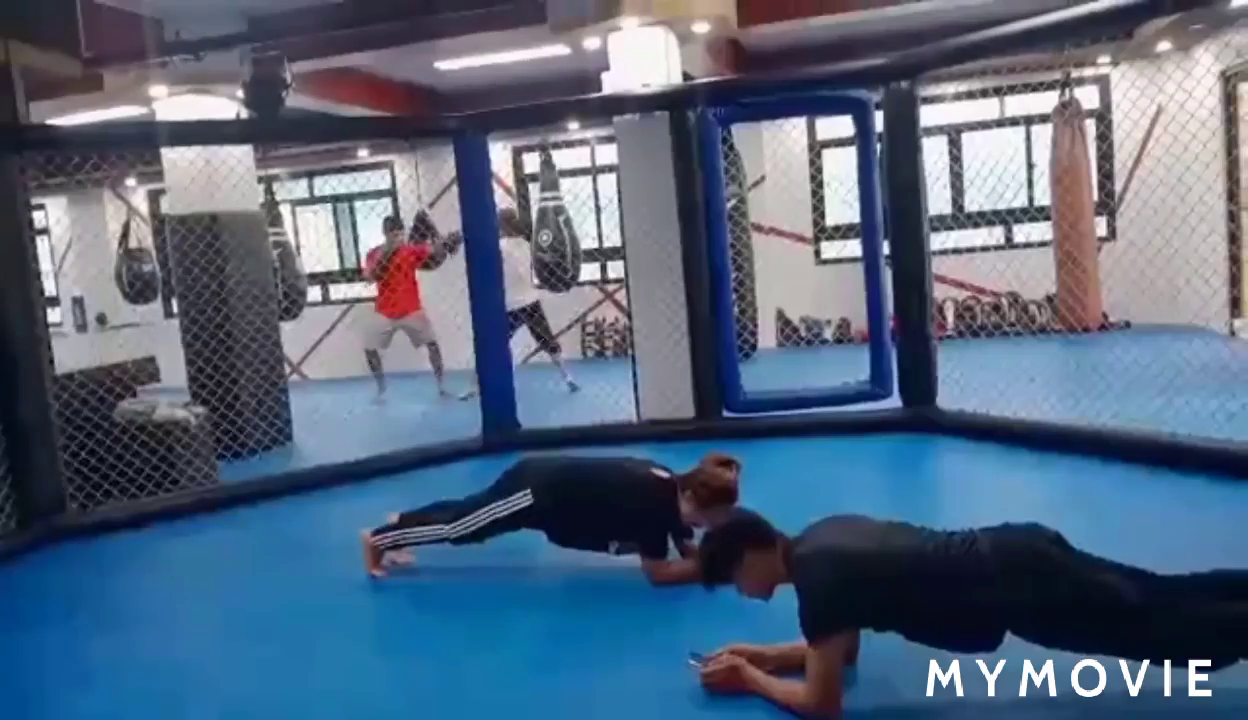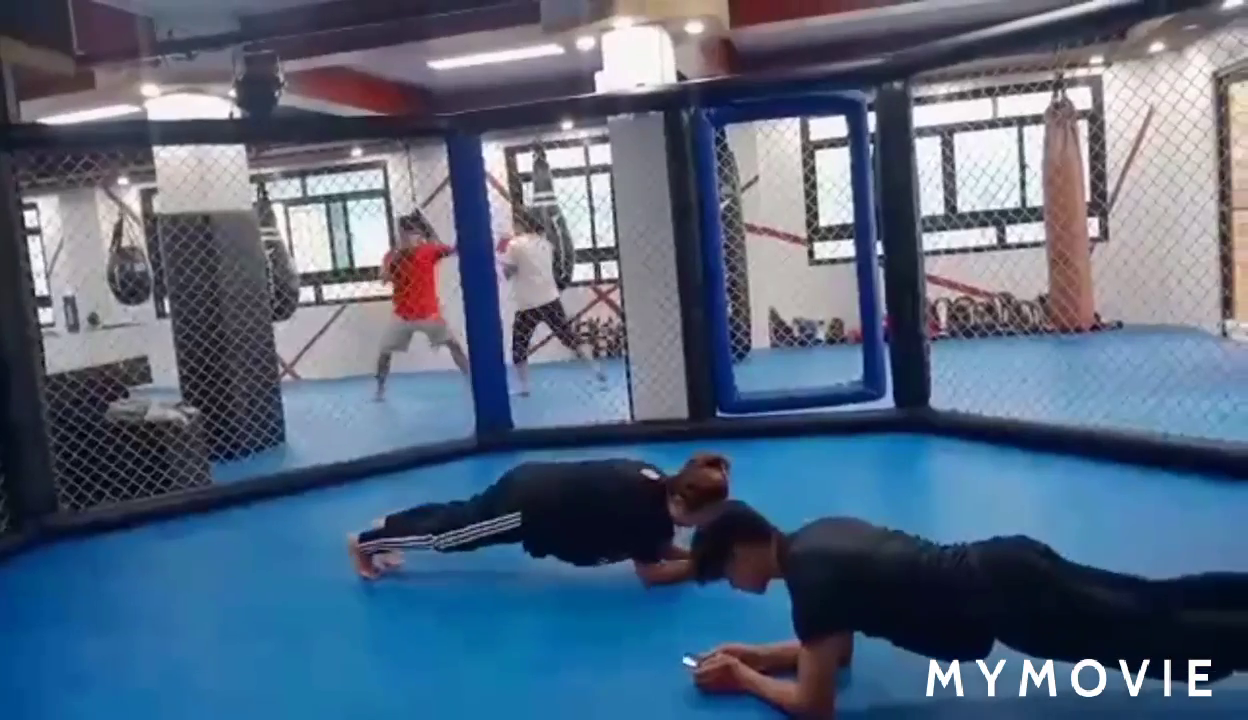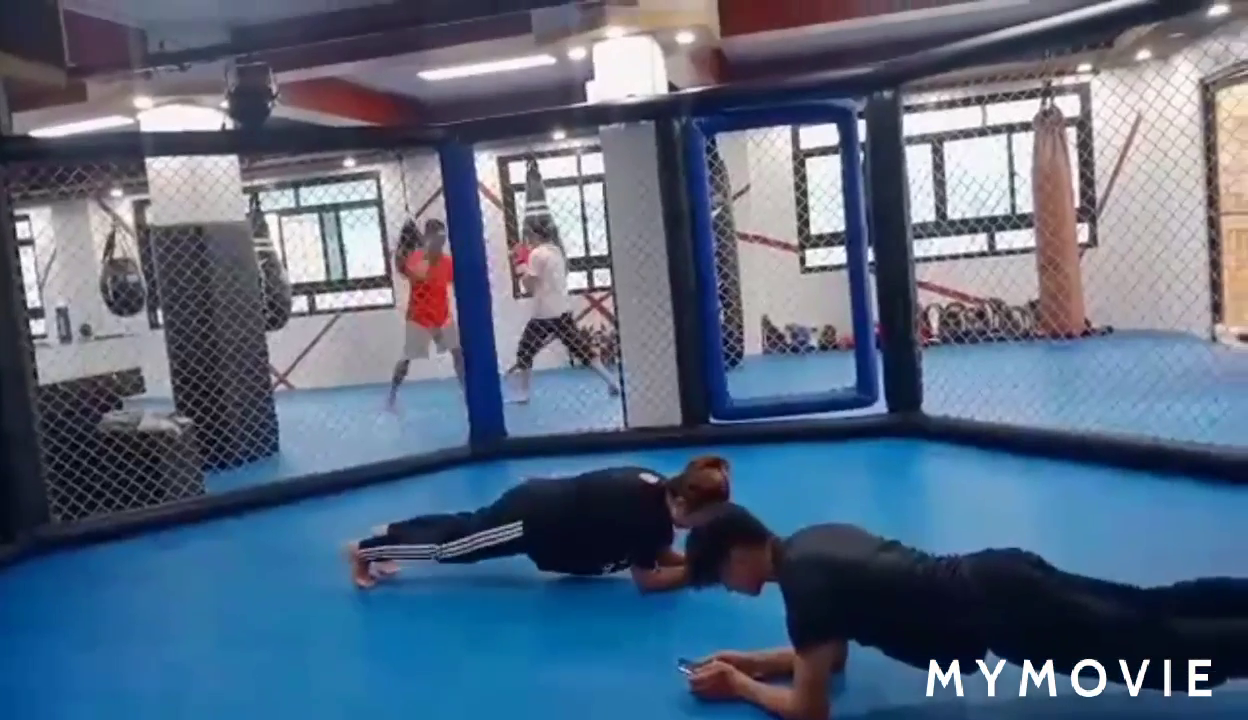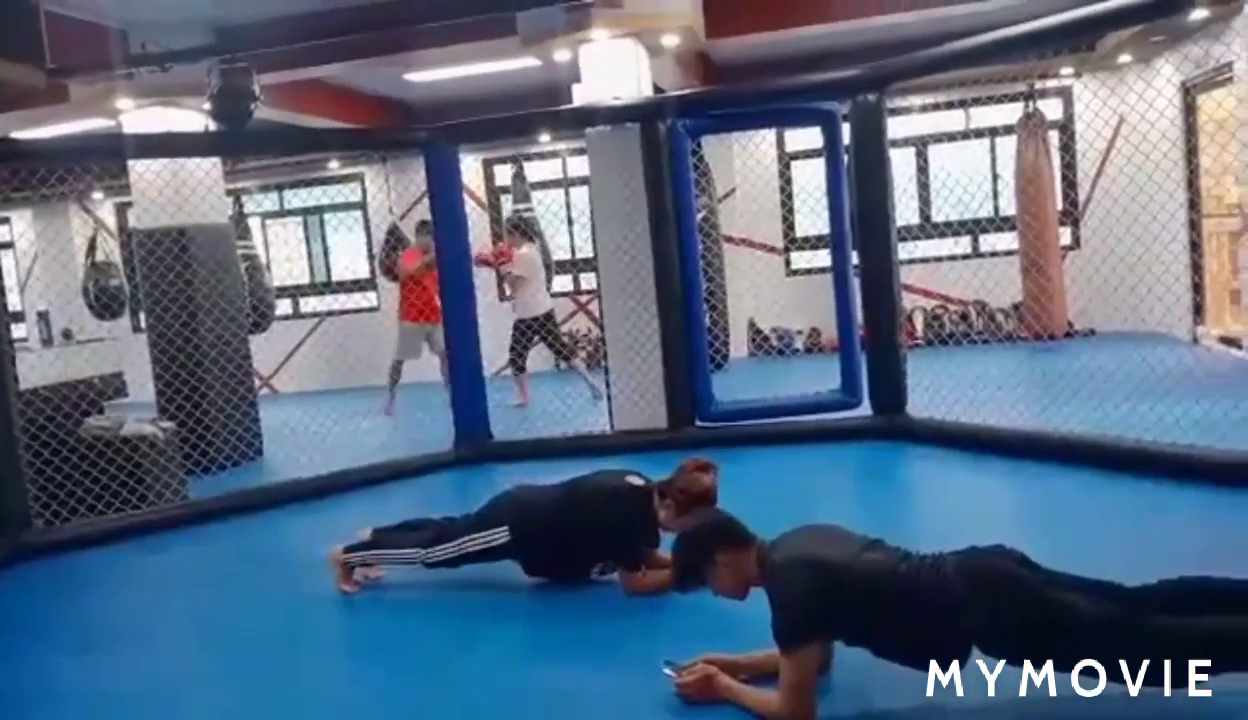
dt=0.3s
person 1, frame 1
left shoulder: (819, 576)
right shoulder: (820, 542)
right elbow: (841, 647)
right wrist: (763, 653)
left hip: (1022, 586)
right hip: (1016, 552)
left knee: (1170, 631)
right knee: (1169, 602)
person 1, frame 2
left shoulder: (812, 578)
right shoulder: (816, 538)
right elbow: (836, 647)
right wrist: (758, 654)
left hip: (1011, 599)
right hip: (1008, 565)
left knee: (1168, 641)
right knee: (1164, 603)
person 1, frame 3
left shoulder: (806, 583)
right shoulder: (811, 544)
right elbow: (828, 652)
right wrist: (753, 660)
left hip: (1004, 612)
right hip: (1000, 576)
left knee: (1160, 650)
right knee: (1158, 611)
person 1, frame 4
left shoulder: (790, 586)
right shoulder: (794, 546)
right elbow: (813, 653)
right wrist: (738, 663)
left hip: (988, 608)
right hip: (986, 574)
left knee: (1143, 647)
right knee: (1143, 608)
person 2, frame 1
left shoulder: (674, 489)
right shoulder: (653, 501)
left elbow: (687, 549)
right elbow: (658, 571)
left hip: (549, 479)
right hip: (540, 490)
left knee: (469, 512)
right knee: (462, 526)
left ankle: (400, 522)
right ankle: (380, 538)
person 2, frame 2
left shoulder: (661, 486)
right shoulder: (644, 505)
left elbow: (665, 549)
right elbow: (652, 572)
left hip: (537, 484)
right hip: (531, 505)
left knee: (460, 515)
right knee: (448, 534)
left ankle: (387, 526)
right ankle: (365, 541)
person 2, frame 3
left shoulder: (659, 490)
right shoulder: (645, 509)
left elbow: (663, 555)
right elbow: (648, 578)
left hip: (542, 501)
right hip: (534, 520)
left knee: (464, 527)
right knee: (451, 544)
left ankle: (387, 534)
right ankle: (365, 549)
person 2, frame 4
left shoulder: (644, 492)
right shoulder: (632, 511)
left elbow: (647, 556)
right elbow: (635, 582)
left hip: (528, 508)
right hip: (521, 526)
left knee: (450, 532)
right knee: (437, 547)
left ankle: (374, 537)
right ankle: (350, 555)
person 3, frame 1
left shoulder: (411, 250)
right shoulder: (374, 254)
left elbow: (437, 254)
right elbow: (369, 277)
left wrist: (444, 244)
right wrist: (383, 255)
left hip: (411, 310)
right hip: (385, 313)
left knee: (432, 344)
right knee: (370, 349)
left ankle: (441, 386)
right ankle: (381, 387)
person 3, frame 2
left shoulder: (430, 249)
right shoulder: (391, 256)
left elbow: (452, 249)
right elbow: (384, 278)
right wrist: (399, 252)
left hip: (430, 312)
right hip: (403, 315)
left knee: (453, 344)
right knee: (385, 351)
right ankle: (380, 389)
person 3, frame 3
left shoulder: (446, 260)
right shoulder: (413, 258)
right elbow: (423, 275)
right wrist: (430, 252)
left hip: (443, 317)
right hip: (418, 320)
left knee: (458, 351)
right knee: (406, 360)
right ankle: (392, 397)
person 3, frame 4
left shoulder: (433, 259)
right shoulder: (408, 256)
right elbow: (409, 270)
right wrist: (430, 258)
left hip: (434, 317)
right hip: (411, 319)
left knee: (445, 355)
right knee: (399, 359)
right ankle: (391, 399)
person 4, frame 1
left shoulder: (499, 247)
right shoulder: (524, 245)
left hip: (509, 308)
right hip: (530, 303)
right knee: (548, 341)
left ankle: (477, 388)
right ankle: (567, 377)
person 4, frame 2
left shoulder: (514, 245)
right shoulder: (545, 243)
left elbow: (508, 273)
left wrist: (504, 254)
left hip: (527, 305)
right hip: (550, 300)
left knee: (519, 347)
right knee: (568, 336)
left ankle: (523, 386)
right ankle: (596, 368)
person 4, frame 3
left shoulder: (536, 254)
right shoulder: (556, 251)
left elbow: (529, 285)
left wrist: (521, 265)
left hip: (543, 316)
right hip: (562, 311)
left knee: (524, 353)
right knee: (582, 349)
left ankle: (523, 393)
right ankle: (611, 381)
person 4, frame 4
left shoulder: (521, 254)
right shoulder: (532, 249)
left elbow: (514, 284)
left wrist: (504, 266)
left hip: (529, 314)
right hip: (544, 309)
left knee: (517, 356)
right knee: (562, 348)
left ankle: (523, 397)
right ankle: (590, 382)
